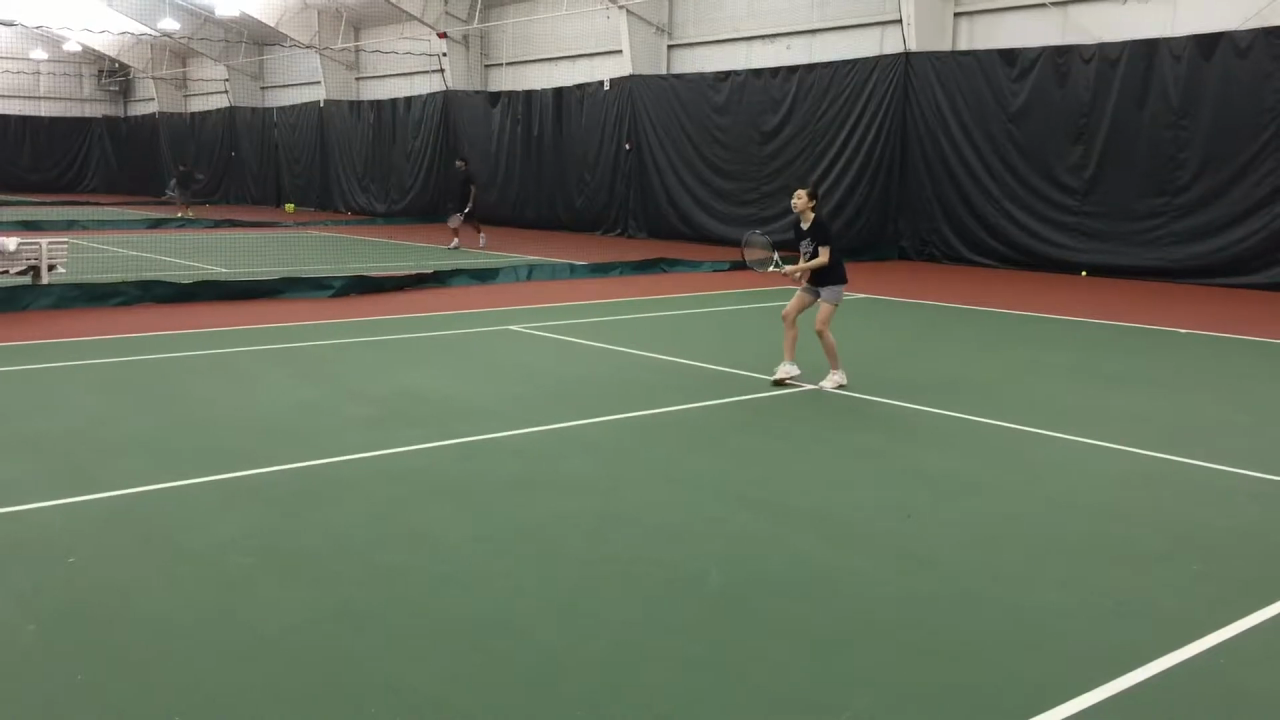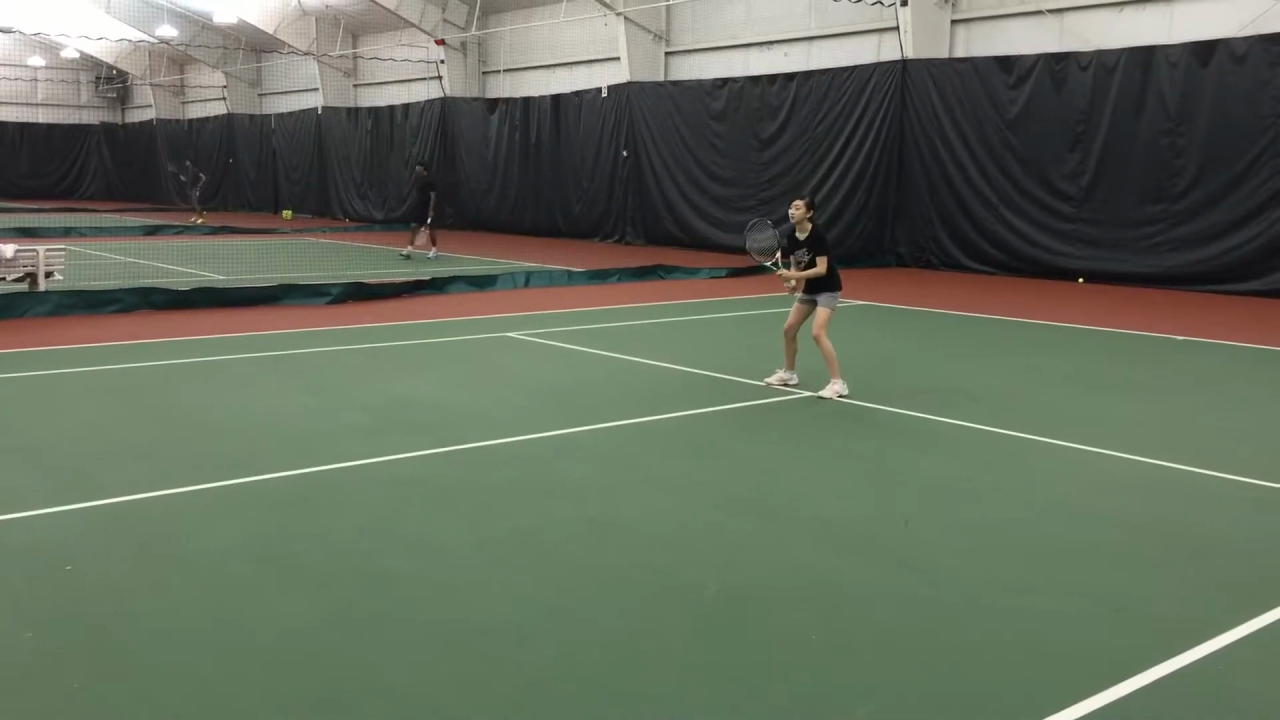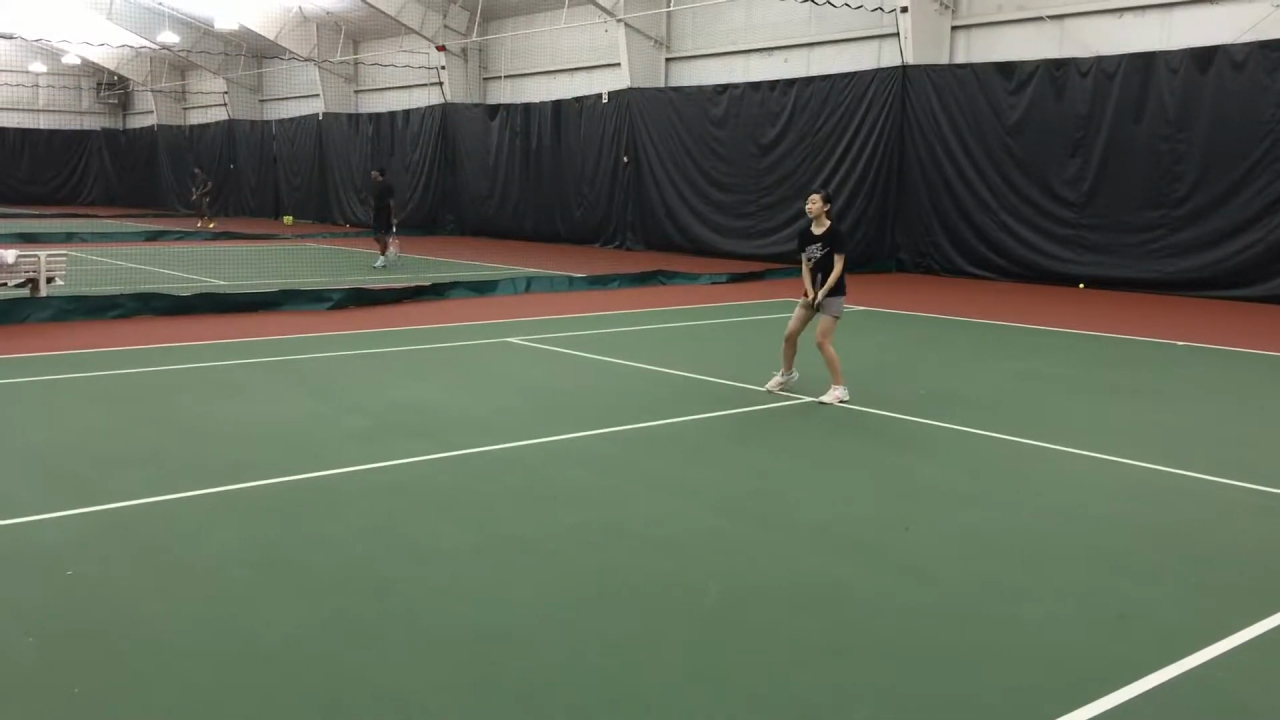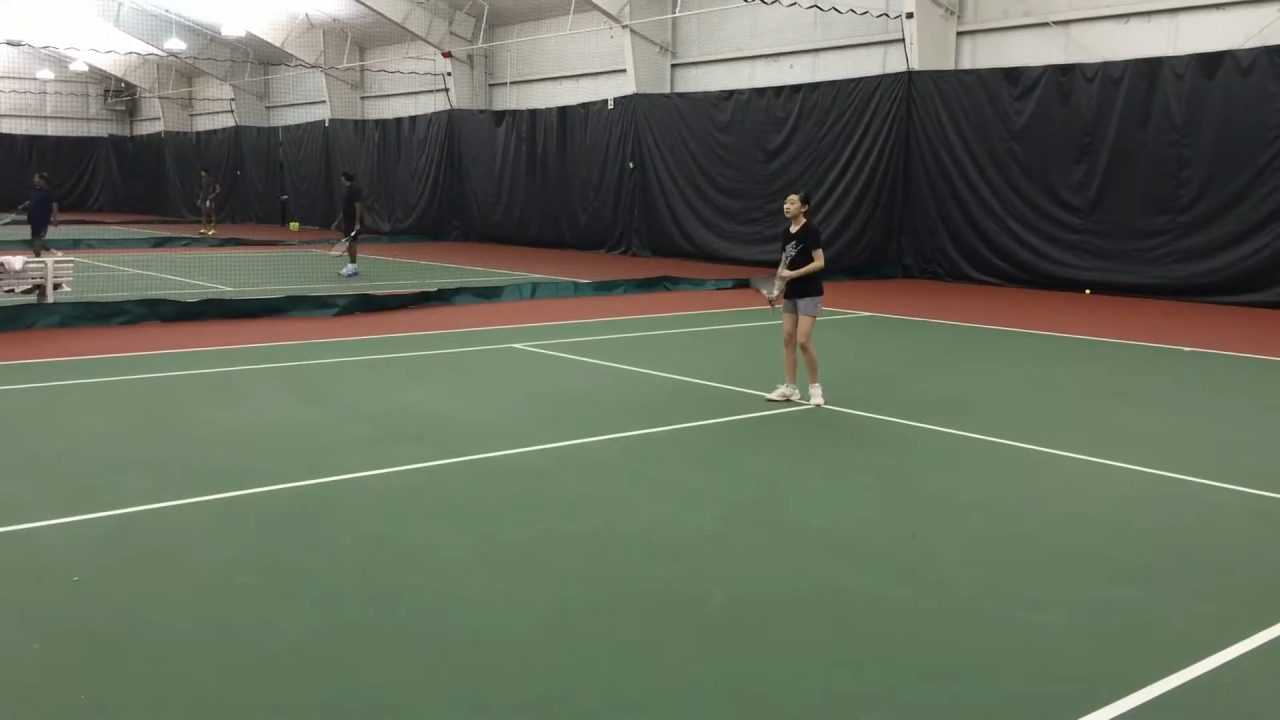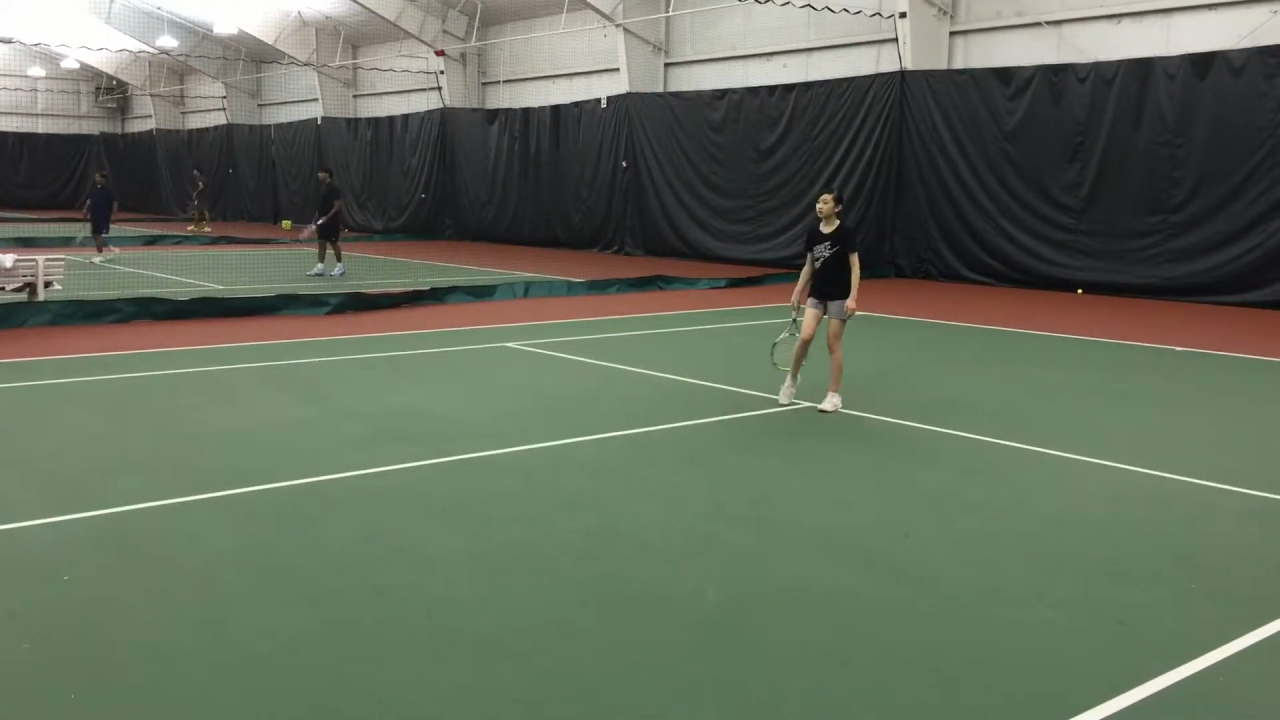
dt=1s
person 1, frame 1
left shoulder: (820, 225)
right shoulder: (798, 226)
left elbow: (824, 259)
left wrist: (797, 269)
right wrist: (799, 272)
left hip: (832, 280)
right hip: (814, 280)
left knee: (820, 327)
right knee: (788, 315)
left ankle: (837, 373)
right ankle: (789, 366)
person 1, frame 2
left shoulder: (818, 235)
right shoulder: (791, 236)
left elbow: (822, 269)
left wrist: (794, 276)
right wrist: (792, 282)
left hip: (828, 289)
right hip: (809, 289)
left knee: (818, 333)
right knee: (789, 329)
left ankle: (838, 383)
right ankle: (789, 373)
person 1, frame 3
left shoulder: (835, 233)
right shoulder: (805, 234)
left elbow: (838, 268)
right elbow: (806, 266)
left wrist: (823, 292)
right wrist: (809, 292)
left hip: (832, 294)
right hip: (812, 293)
left knee: (821, 341)
right knee: (790, 334)
left ankle: (839, 388)
right ankle: (787, 373)
person 1, frame 4
left shoulder: (810, 231)
right shoulder: (786, 233)
left elbow: (819, 263)
left wrist: (793, 274)
left hip: (810, 293)
right hip: (791, 293)
left knee: (803, 342)
right knee: (789, 340)
left ankle: (814, 386)
right ankle: (790, 388)
person 1, frame 5
left shoulder: (845, 232)
right shoulder: (813, 233)
left elbow: (855, 267)
left wrist: (852, 297)
right wrist: (797, 292)
left hip: (839, 296)
right hip: (816, 294)
left knee: (833, 344)
right knee: (805, 337)
left ankle: (834, 395)
right ankle: (792, 378)
